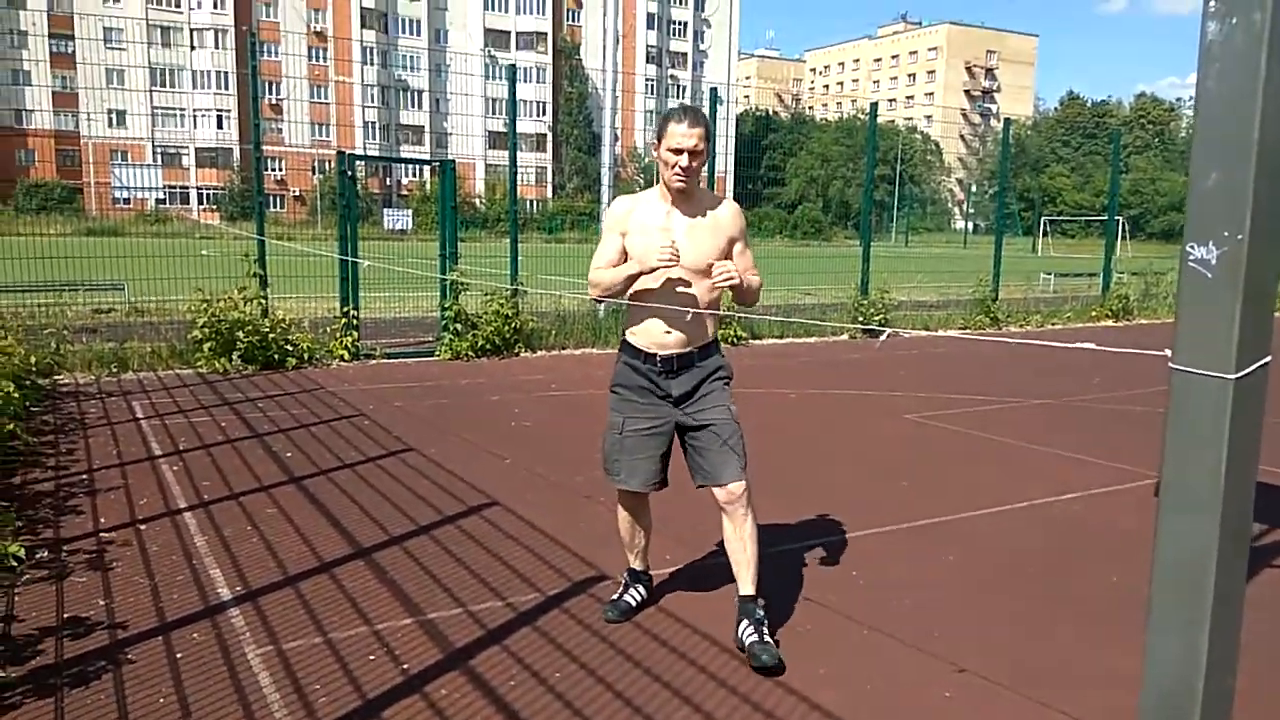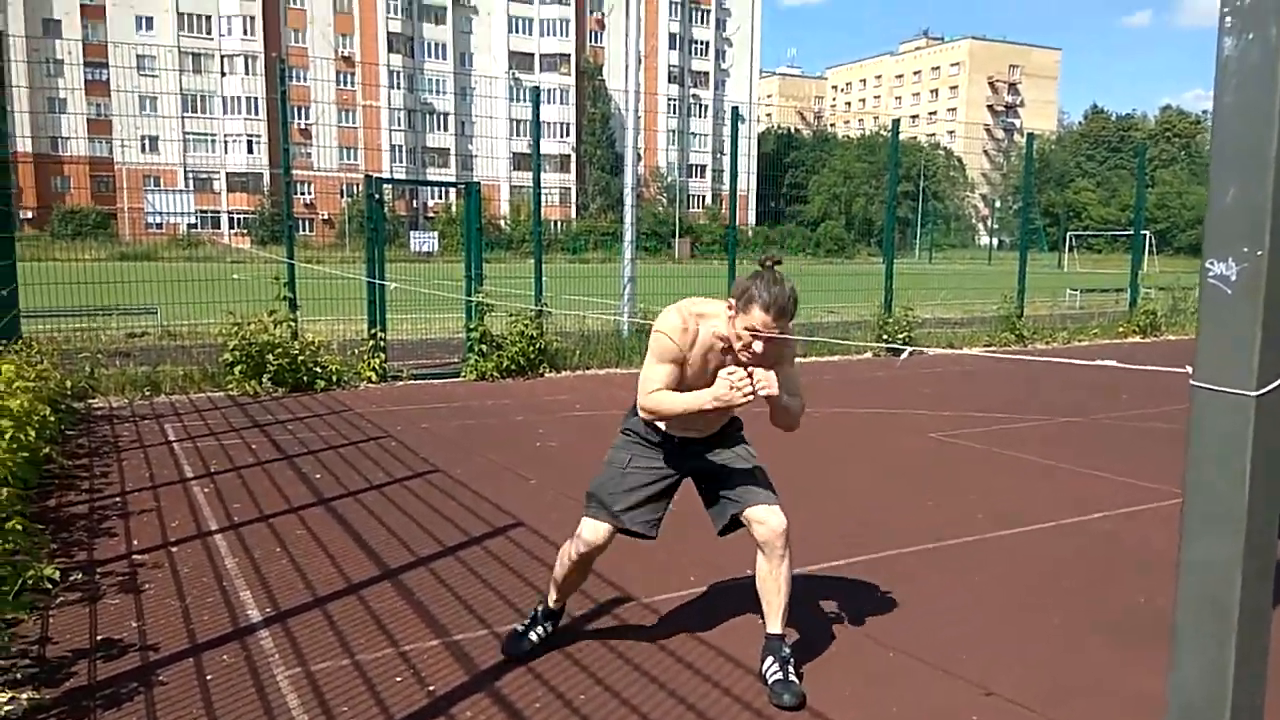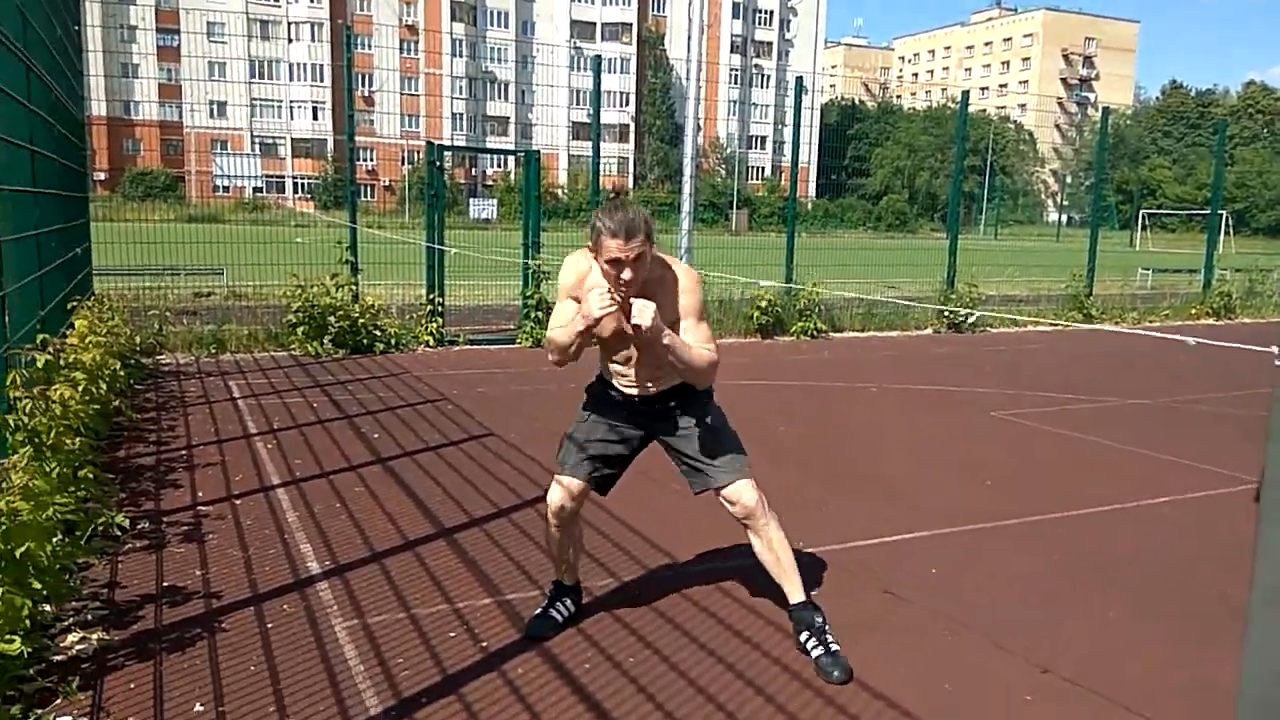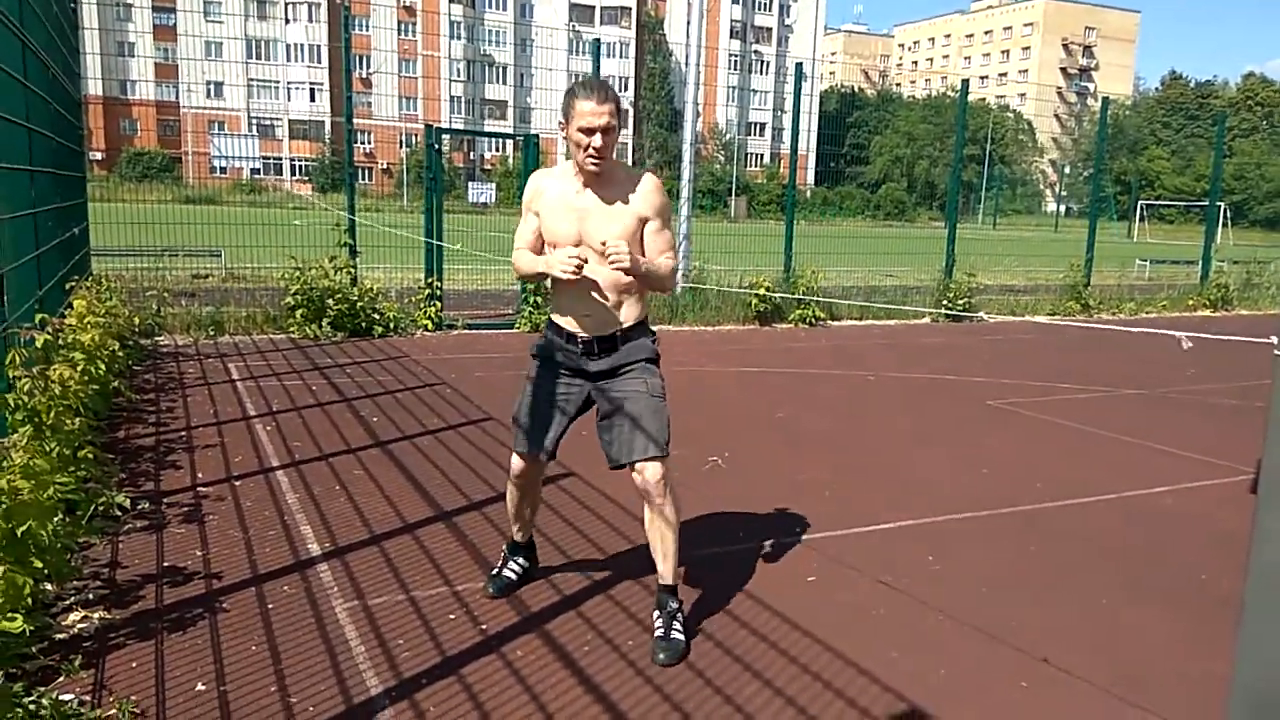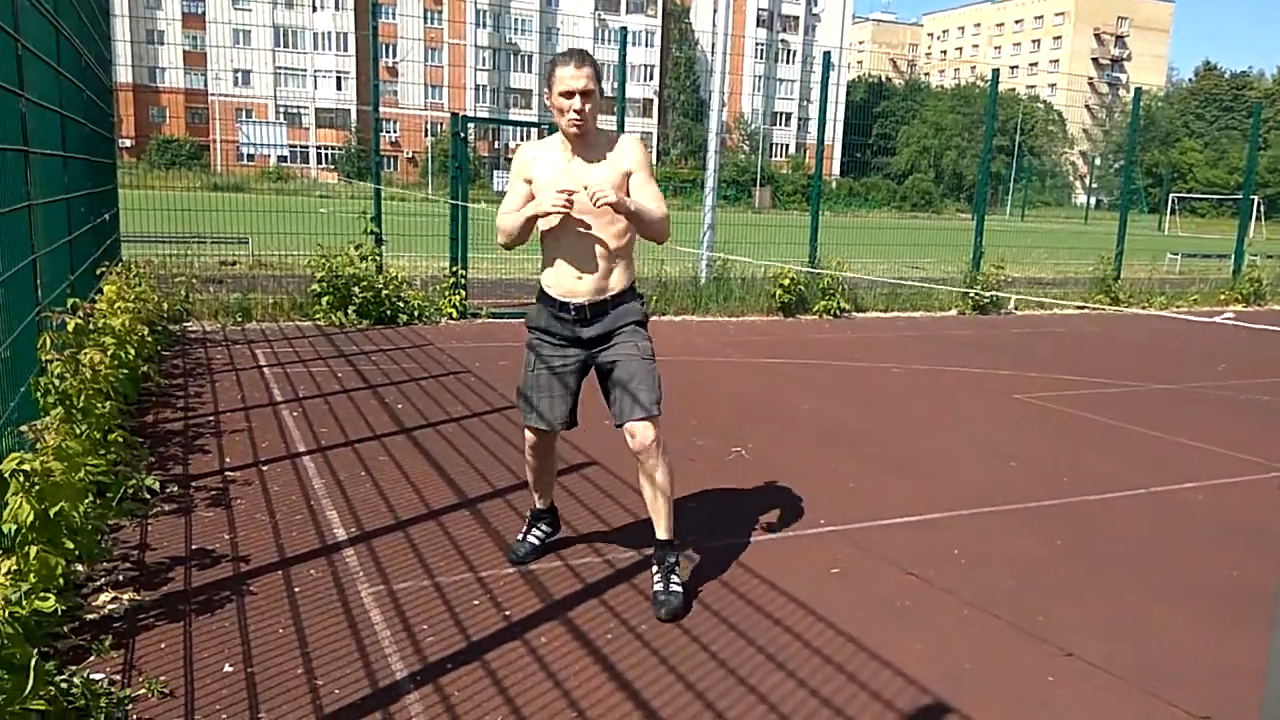
dt=0.5s
person 1, frame 1
left shoulder: (727, 214)
right shoulder: (625, 210)
left elbow: (754, 290)
right elbow: (596, 284)
left wrist: (738, 282)
right wrist: (639, 266)
left hip: (703, 370)
right hip: (639, 370)
left knee: (732, 492)
right knee: (631, 489)
left ankle: (750, 613)
right ankle: (638, 578)
person 1, frame 2
left shoulder: (774, 341)
right shoulder: (680, 325)
left elbow: (793, 416)
right elbow: (647, 400)
left wrist: (776, 399)
right wrist: (711, 399)
left hip: (719, 437)
right hip: (652, 436)
left knee: (773, 528)
right knee: (588, 538)
left ankle: (776, 650)
right ankle: (549, 614)
person 1, frame 3
left shoulder: (681, 279)
right shoulder: (577, 271)
left elbow: (707, 367)
right elbow: (555, 352)
left wrist: (660, 335)
right wrist: (584, 322)
left hip: (683, 397)
right hip: (615, 400)
left knee: (748, 502)
right knee: (561, 500)
left ankle: (806, 616)
right ankle: (566, 594)
person 1, frame 4
left shoulder: (645, 190)
right shoulder: (541, 186)
left elbow: (667, 273)
right elbow: (518, 259)
left wrist: (641, 271)
right wrist: (547, 266)
left hip: (627, 353)
right hip: (559, 347)
left knee: (651, 476)
right knee: (522, 467)
left ankle: (668, 602)
right ankle: (521, 551)
person 1, frame 5
left shoulder: (628, 150)
right shoulder: (530, 157)
left elbow: (661, 228)
right elbow: (504, 236)
left wrist: (627, 206)
right wrist: (536, 210)
left hip: (618, 316)
right hip: (554, 318)
left knee: (643, 436)
right knee: (537, 433)
left ankle: (666, 558)
right ankle: (544, 515)
